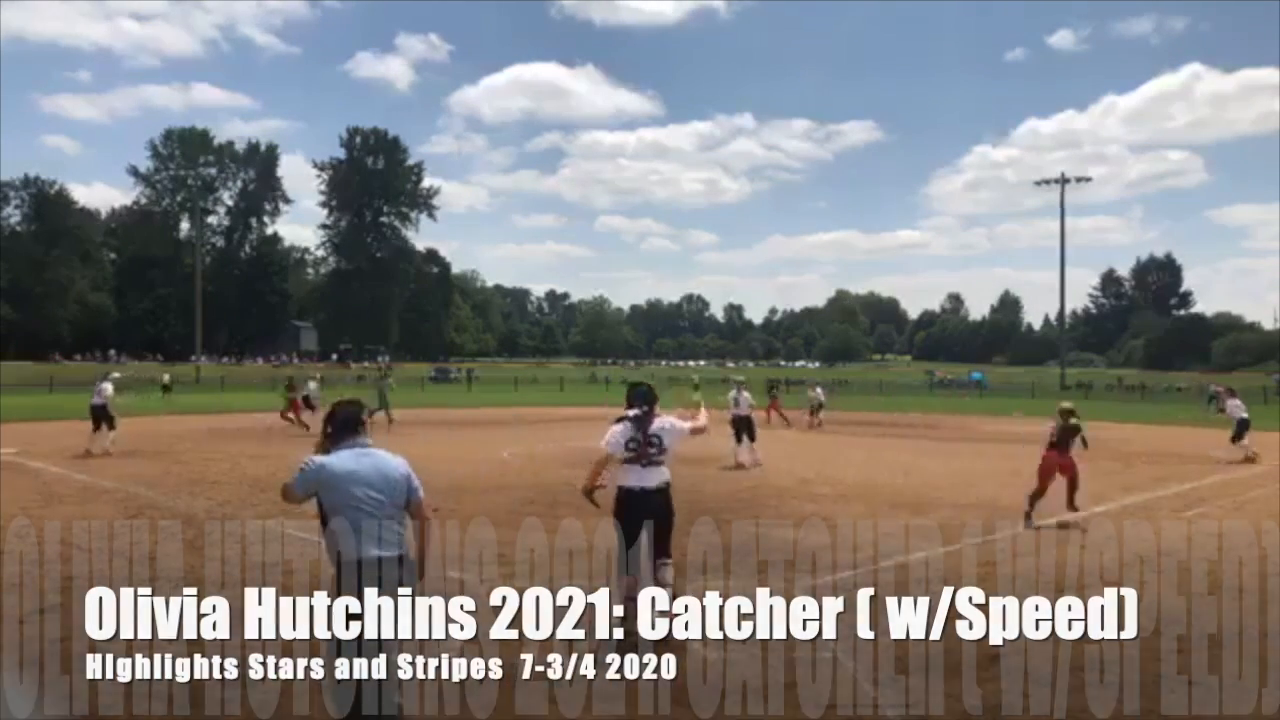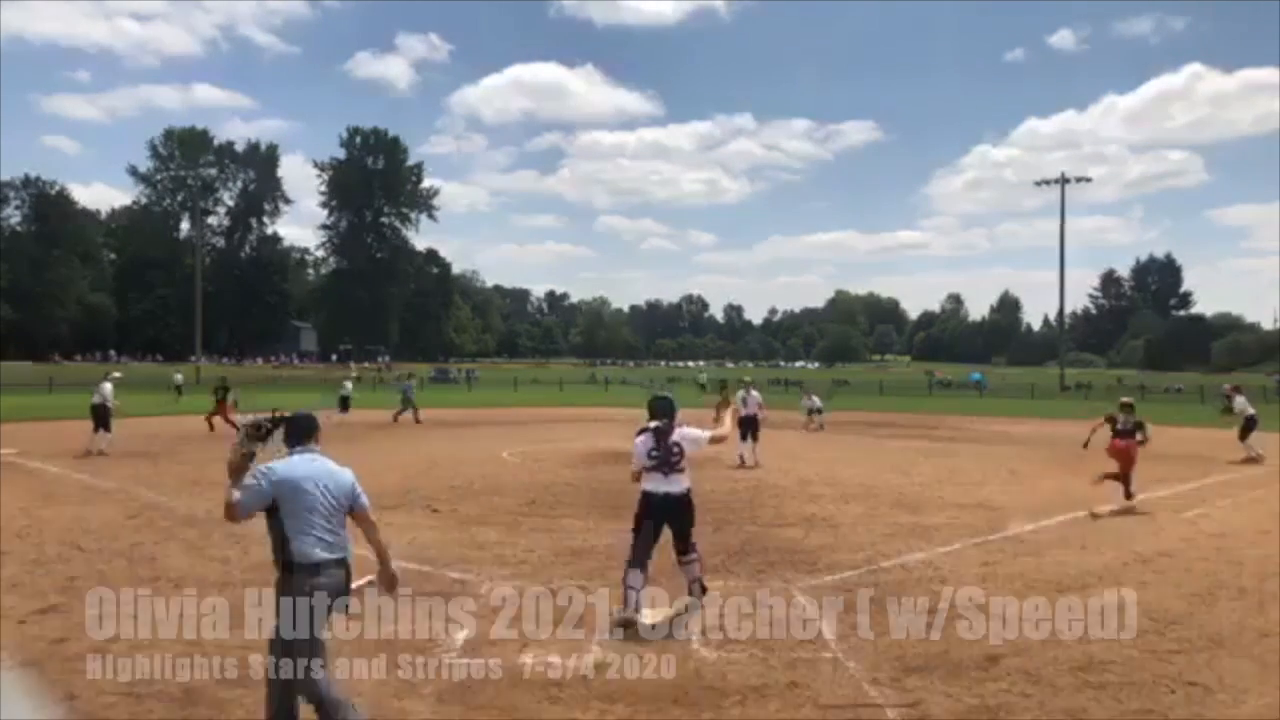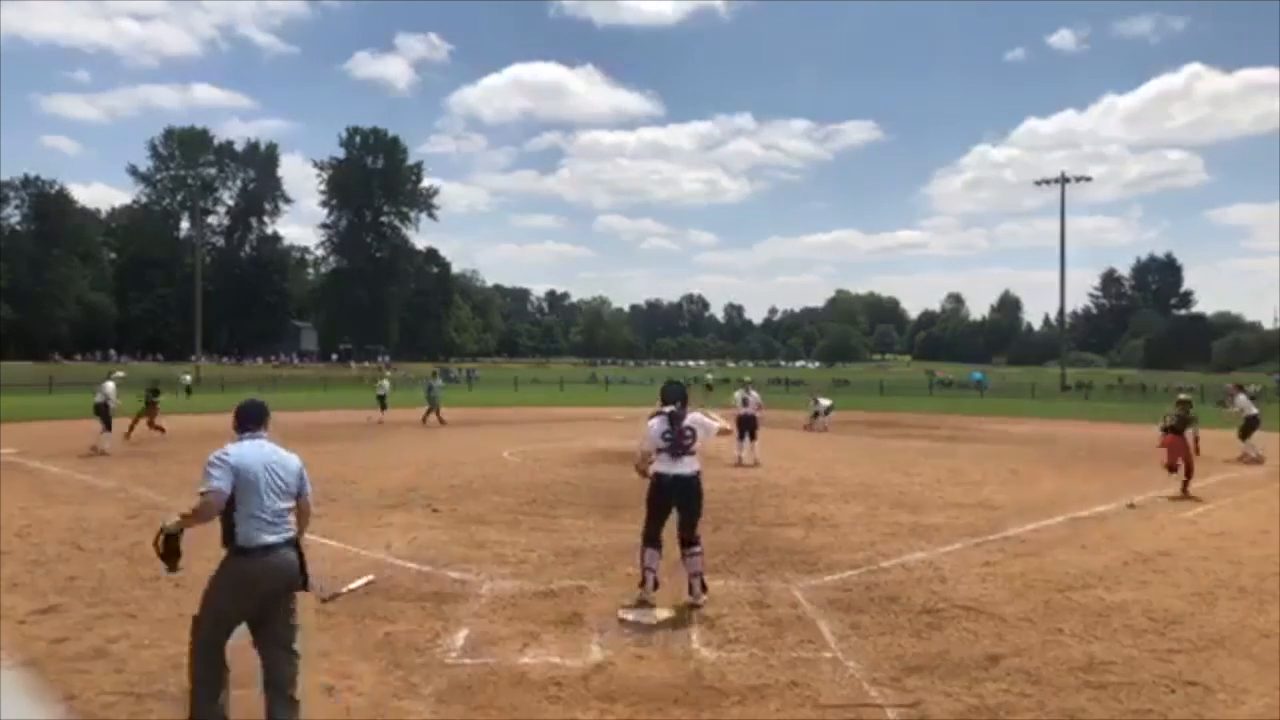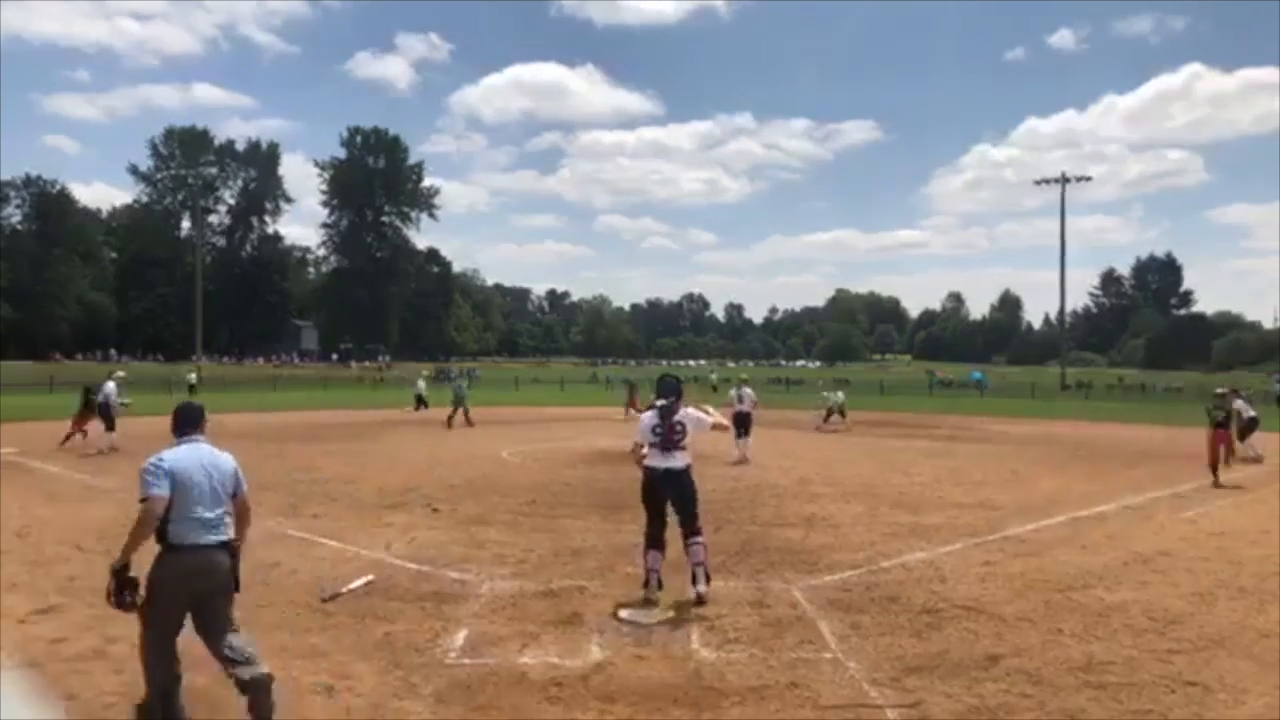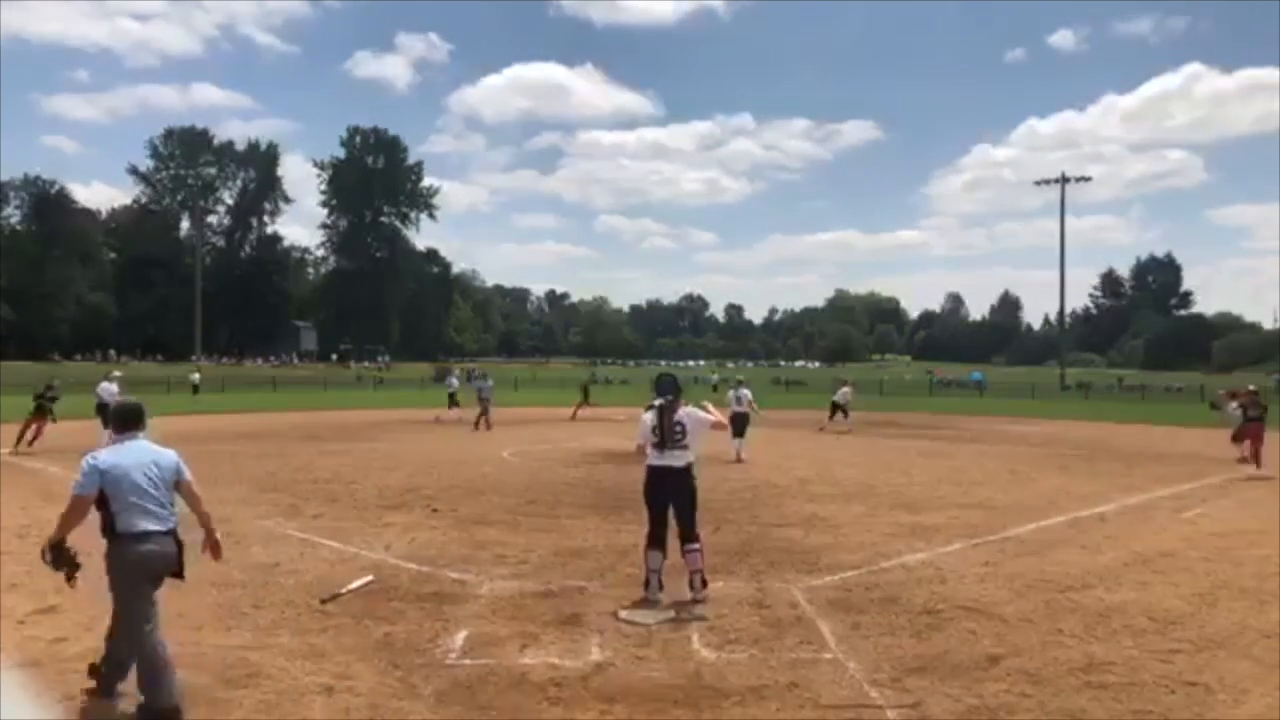
dt=0.3s
person 1, frame 1
left shoulder: (322, 466)
right shoulder: (397, 464)
left elbow: (288, 494)
right elbow: (423, 516)
right wrist: (420, 562)
left hip: (357, 574)
right hip: (399, 571)
left knee: (361, 657)
right knee: (378, 650)
person 1, frame 2
left shoulder: (273, 472)
right shoulder: (343, 474)
left elbow: (233, 513)
right elbow: (369, 524)
left wrist: (235, 477)
right wrist: (385, 565)
left hip: (302, 578)
right hip: (337, 573)
left knee: (304, 664)
right knee: (288, 649)
person 1, frame 3
left shoulder: (226, 457)
right shoulder: (291, 460)
left elbow: (211, 506)
right elbow: (305, 510)
left wrist: (178, 524)
left hip: (247, 562)
right hip: (287, 558)
left knee: (208, 636)
right knee: (281, 644)
person 1, frame 4
left shoulder: (160, 463)
right shoulder: (226, 460)
left elbow: (152, 514)
right elbow: (243, 508)
left wrist: (125, 555)
right wrist: (237, 540)
left hip: (178, 560)
right hip: (219, 557)
left knee: (158, 634)
right knee: (221, 630)
right ankle: (252, 678)
person 1, frame 5
left shoulder: (99, 460)
right shoulder: (168, 456)
left elbow: (78, 507)
right elbow: (193, 496)
left wrist: (57, 536)
right wrist: (210, 531)
left hip: (129, 549)
right hip: (165, 546)
left knee: (142, 627)
right knee: (129, 614)
right ankle: (109, 676)
person 2, frame 1
left shoulder: (619, 430)
right shoulder: (666, 425)
left elbow: (600, 465)
right elbow: (701, 426)
left wrist: (588, 485)
right wrist: (702, 409)
left hip: (629, 496)
right hip: (658, 495)
left knee: (627, 554)
right knee: (662, 550)
left ankle: (632, 613)
person 2, frame 2
left shoulder: (641, 440)
right shoulder: (686, 435)
left elbow: (636, 476)
right elbow: (723, 435)
right wrist: (728, 415)
left hip: (651, 501)
right hip: (679, 501)
left knee: (639, 554)
right knee: (685, 545)
left ankle: (630, 608)
right ankle: (697, 594)
person 2, frame 3
left shoulder: (654, 424)
right shoulder: (697, 420)
left elbow: (642, 459)
right elbow: (727, 430)
left wrist: (643, 469)
right wrist: (712, 416)
left hip: (662, 483)
right hip: (689, 484)
left knee: (651, 535)
right knee: (689, 536)
left ankle: (647, 590)
right ankle: (697, 592)
person 2, frame 4
left shoulder: (647, 417)
right shoulder: (690, 415)
left elbow: (636, 451)
right elbow: (724, 425)
left wrist: (641, 457)
right wrist: (709, 411)
left hip: (654, 477)
right hip: (680, 477)
left knee: (654, 531)
right knee: (692, 529)
left ankle: (652, 589)
right ankle: (701, 583)
person 2, frame 5
left shoulder: (648, 418)
right shoulder: (691, 414)
left elbow: (641, 449)
right elbow: (723, 424)
right wrist: (709, 407)
left hip: (656, 477)
right hip: (682, 476)
left knee: (656, 532)
right knee: (688, 531)
left ankle: (653, 590)
right ankle: (698, 588)
